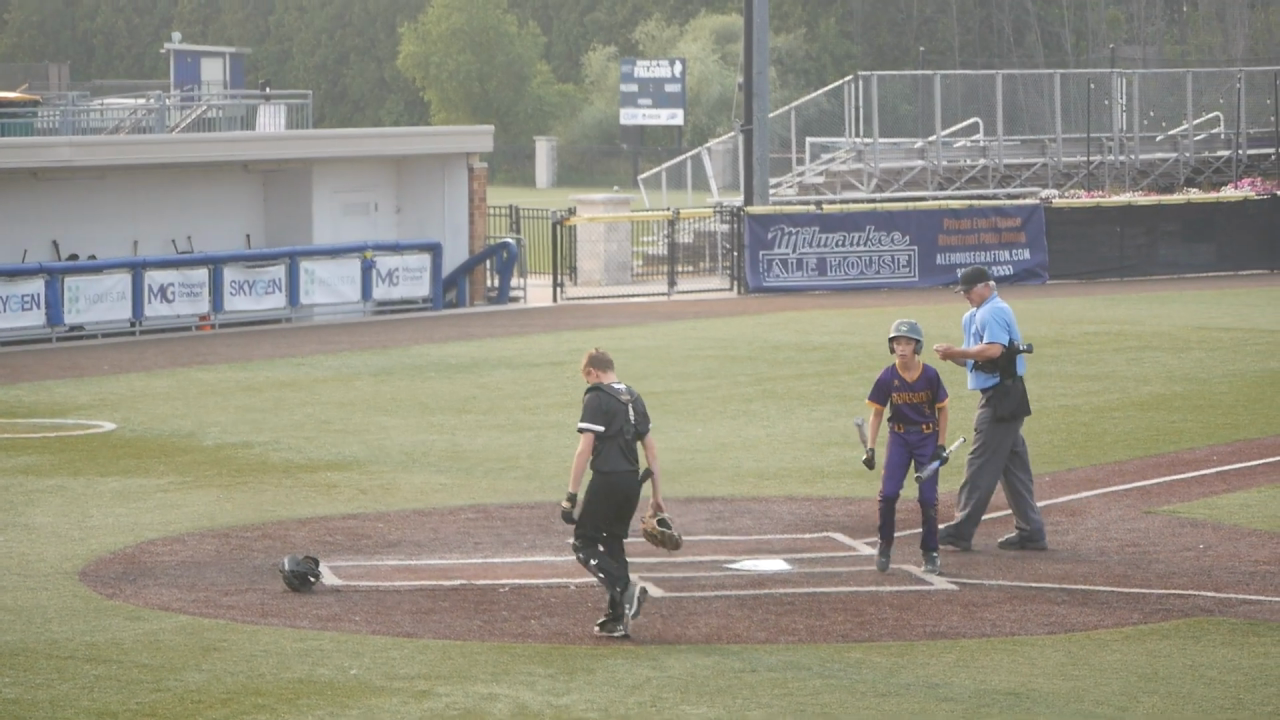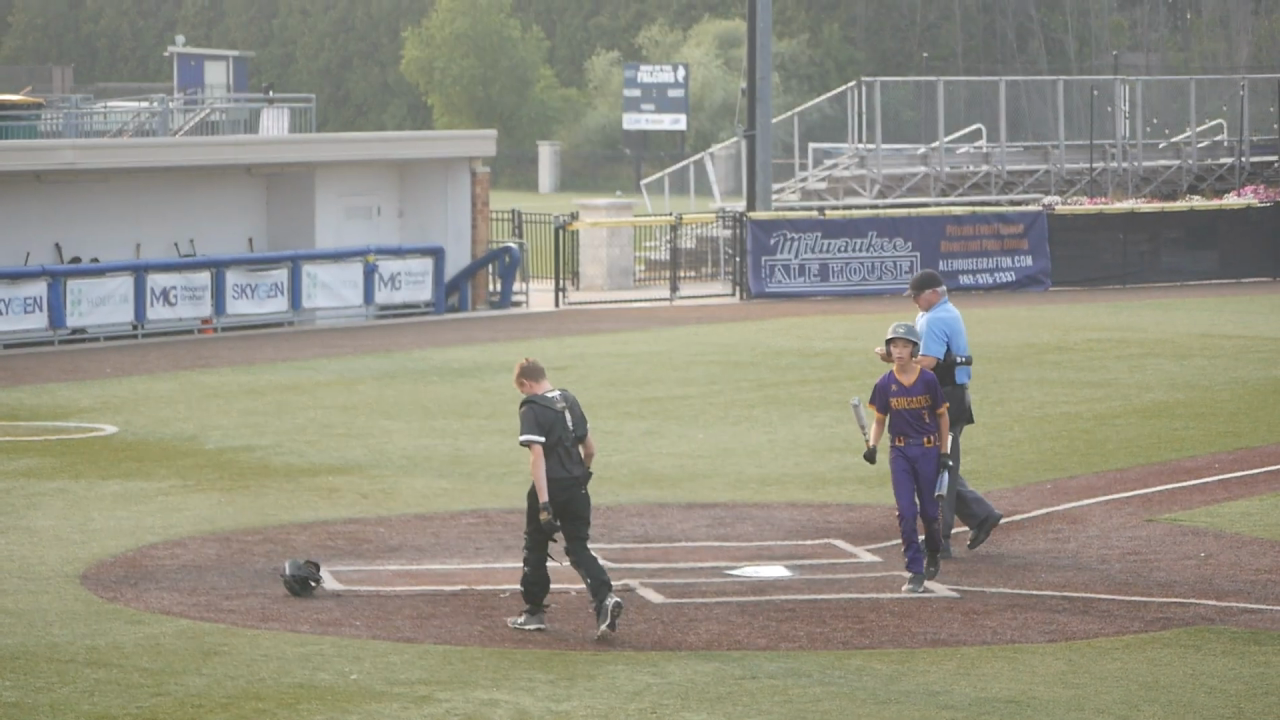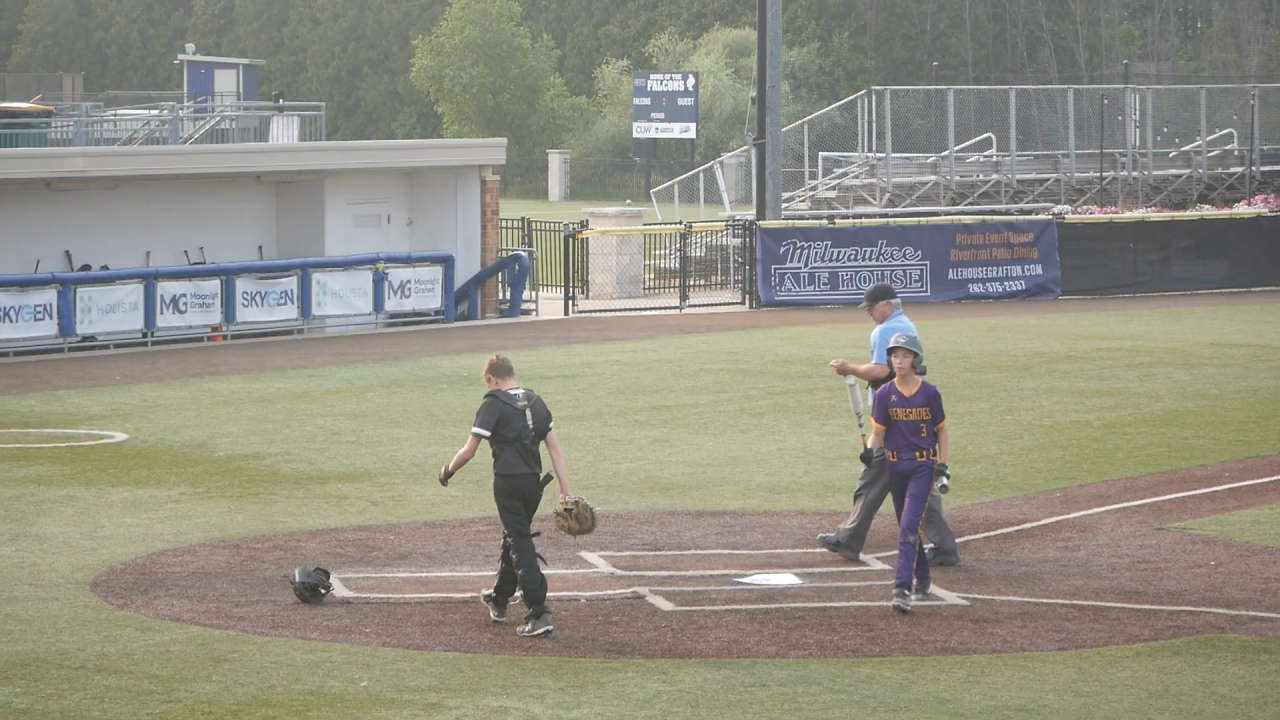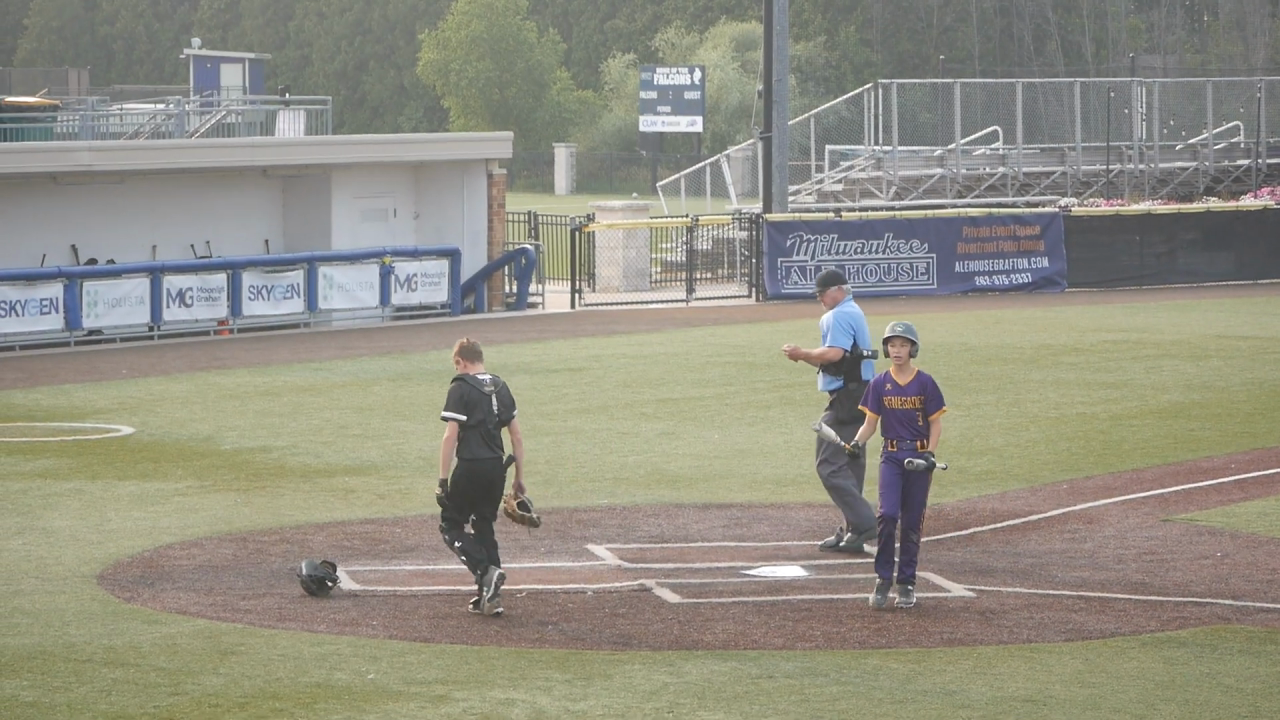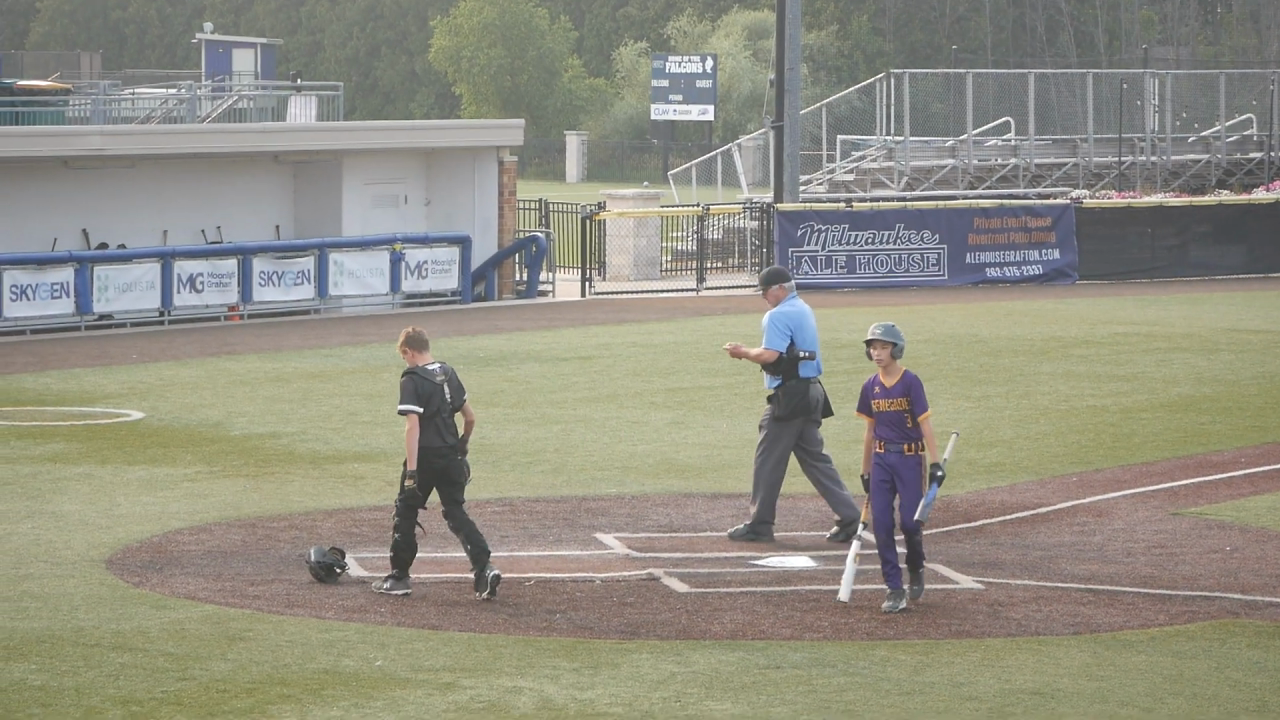
dt=0.4s
person 1, frame 1
left shoulder: (992, 313)
right shoulder: (974, 315)
left elbow: (991, 351)
right elbow: (974, 356)
left wrist: (954, 352)
right wrist: (953, 354)
left hip: (1000, 398)
right hip: (1005, 398)
left knee: (980, 463)
right knee: (1013, 466)
left ankle: (960, 531)
right ankle: (1031, 531)
person 1, frame 2
left shoulder: (934, 320)
right shoulder: (949, 314)
left elbow: (927, 362)
right hip: (954, 399)
left ankle: (938, 541)
right ankle: (979, 514)
person 1, frame 3
left shoulder: (888, 331)
right shoulder: (907, 327)
left elbow: (879, 371)
left wrist: (848, 368)
right wrist: (853, 370)
right knee: (874, 477)
left ankle: (944, 546)
right ankle: (850, 538)
person 1, frame 4
left shoulder: (839, 315)
right shoulder: (854, 313)
left elbow: (832, 354)
left wrist: (802, 353)
right wrist: (803, 355)
left hip: (845, 399)
right hip: (856, 397)
left knee: (829, 465)
right knee: (850, 466)
left ankle: (863, 522)
right ankle: (853, 534)
person 1, frame 5
left shoulder: (778, 315)
right shoulder: (804, 310)
left elbow: (768, 356)
left wrist: (743, 352)
right wrist: (749, 352)
left hip: (789, 396)
right hip: (811, 392)
left knee: (768, 461)
right knee: (814, 459)
left ankle: (760, 524)
right ankle: (847, 515)
person 2, frame 1
left shoulder: (595, 399)
right shoulder: (634, 399)
left elbow: (585, 450)
right elbow: (651, 451)
left wrist: (571, 494)
right wrist: (656, 495)
left hip: (606, 481)
right hip: (631, 481)
left knee: (584, 544)
right knee: (613, 546)
left ankle: (626, 591)
right ankle: (614, 620)
person 2, frame 2
left shoulder: (531, 410)
right shoulder: (571, 402)
left elbow: (537, 459)
right elbow: (590, 449)
left wrist: (544, 504)
left hip: (549, 488)
right hip: (575, 486)
left knee: (535, 547)
right knee: (578, 549)
left ankle: (534, 613)
right ankle: (605, 599)
person 2, frame 3
left shoulder: (492, 405)
right shoulder: (536, 402)
left elbow: (469, 451)
right elbow: (555, 448)
left wrist: (448, 470)
right wrist: (566, 490)
left hip: (508, 483)
right hip: (533, 482)
left knee: (520, 546)
right knee: (515, 540)
left ankle: (539, 614)
right ankle: (499, 600)
person 2, frame 4
left shoulder: (459, 389)
right shoulder: (501, 387)
left elbow: (451, 436)
right elbow: (516, 436)
left wrist: (443, 479)
right wrist: (518, 477)
left hip: (470, 468)
right hip: (495, 468)
left knee: (451, 525)
right knee: (484, 528)
left ankle: (487, 572)
right ankle: (487, 598)
person 2, frame 5
left shoulder: (412, 381)
right shoulder: (449, 374)
left elbow: (413, 428)
right elbow: (470, 418)
left wrist: (410, 471)
right wrist: (462, 444)
left hip: (425, 457)
right hip: (450, 455)
left knee: (406, 513)
right knee: (457, 515)
left ankle: (399, 578)
right ankle: (485, 567)
person 3, frame 1
left shoulder: (930, 375)
right shoulder: (887, 378)
left elbow: (942, 411)
right elbow: (877, 414)
left wrist: (941, 444)
right wrist: (870, 448)
left hip: (927, 438)
right hip: (899, 438)
left knee: (928, 498)
right knee: (889, 494)
left ankle: (930, 553)
right ankle: (885, 543)
person 3, frame 2
left shoulder: (929, 380)
right shoulder: (884, 384)
left elbow: (942, 417)
right elbow: (879, 421)
left wrist: (945, 452)
right wrist: (872, 445)
left hip: (928, 450)
right hip: (900, 451)
left knee: (929, 510)
right knee: (906, 511)
left ankle: (933, 554)
right ankle: (916, 571)
person 3, frame 3
left shoulder: (930, 393)
right shoulder: (884, 394)
left elbow: (941, 431)
right elbow: (878, 433)
left wrist: (942, 465)
right wrist: (871, 448)
left hip: (924, 465)
right hip: (896, 465)
left knee: (910, 525)
right knee: (907, 526)
left ankle: (902, 590)
right ankle: (922, 576)
person 3, frame 4
left shoulder: (925, 382)
right shoulder: (879, 383)
left elbow: (936, 422)
right elbow: (871, 421)
left wrist: (930, 452)
right wrist: (857, 443)
left hip: (919, 455)
right hip: (891, 455)
left knee: (912, 523)
right knee: (888, 515)
left ankle: (906, 584)
right ankle: (883, 581)
person 3, frame 5
left shoulder: (910, 382)
right shoulder: (869, 387)
left elbow: (925, 424)
left wrist: (935, 463)
right wrist: (865, 470)
left hip: (910, 459)
right hip: (881, 460)
left knee: (910, 522)
right knee: (881, 524)
left ankle: (916, 568)
right ankle: (895, 588)
